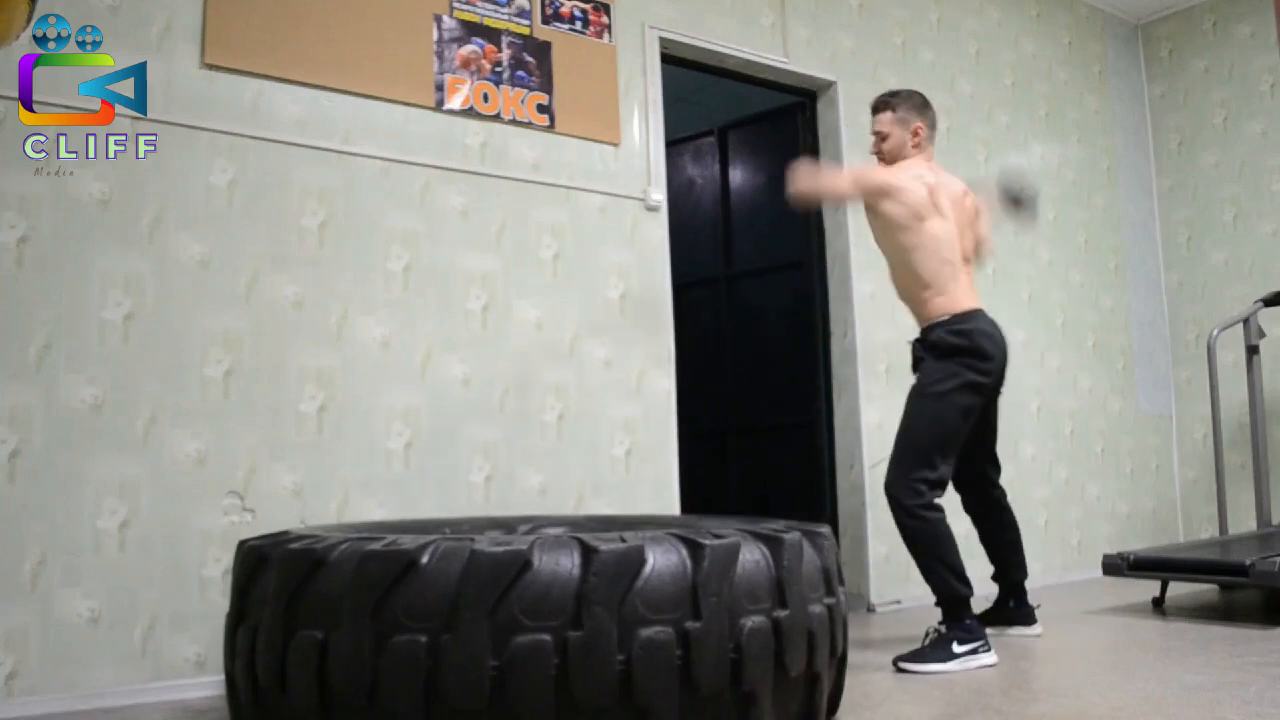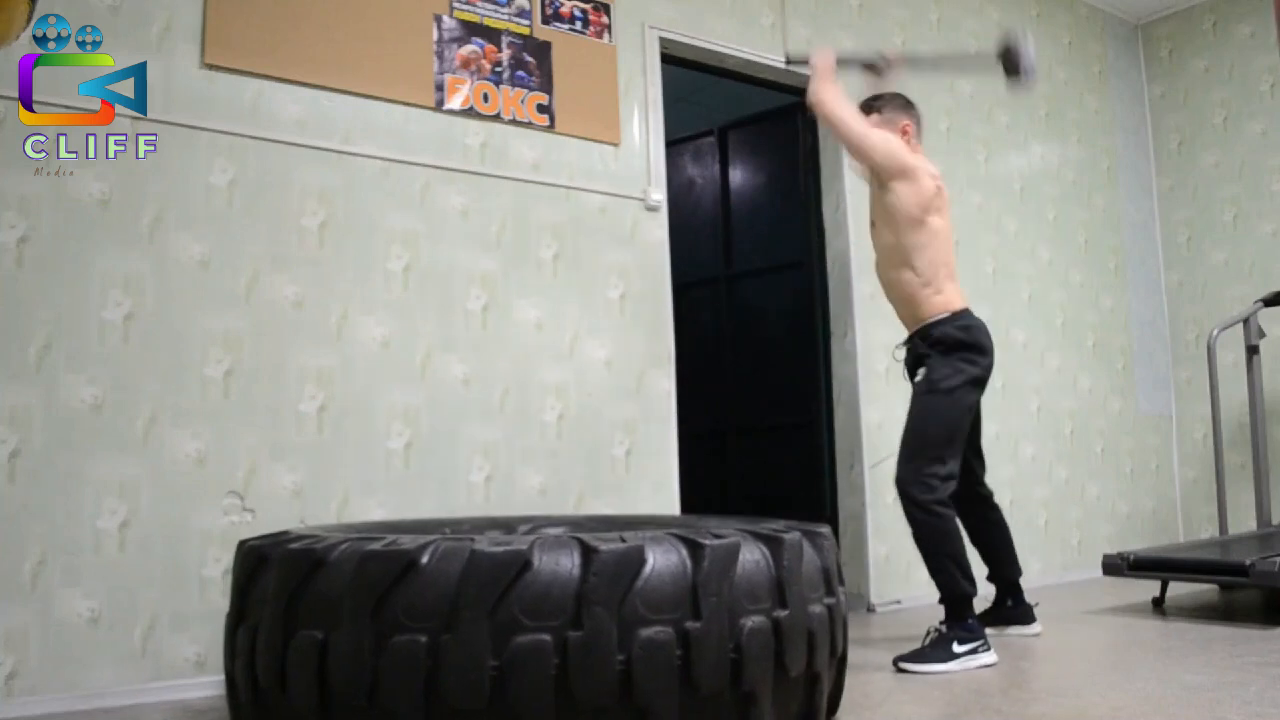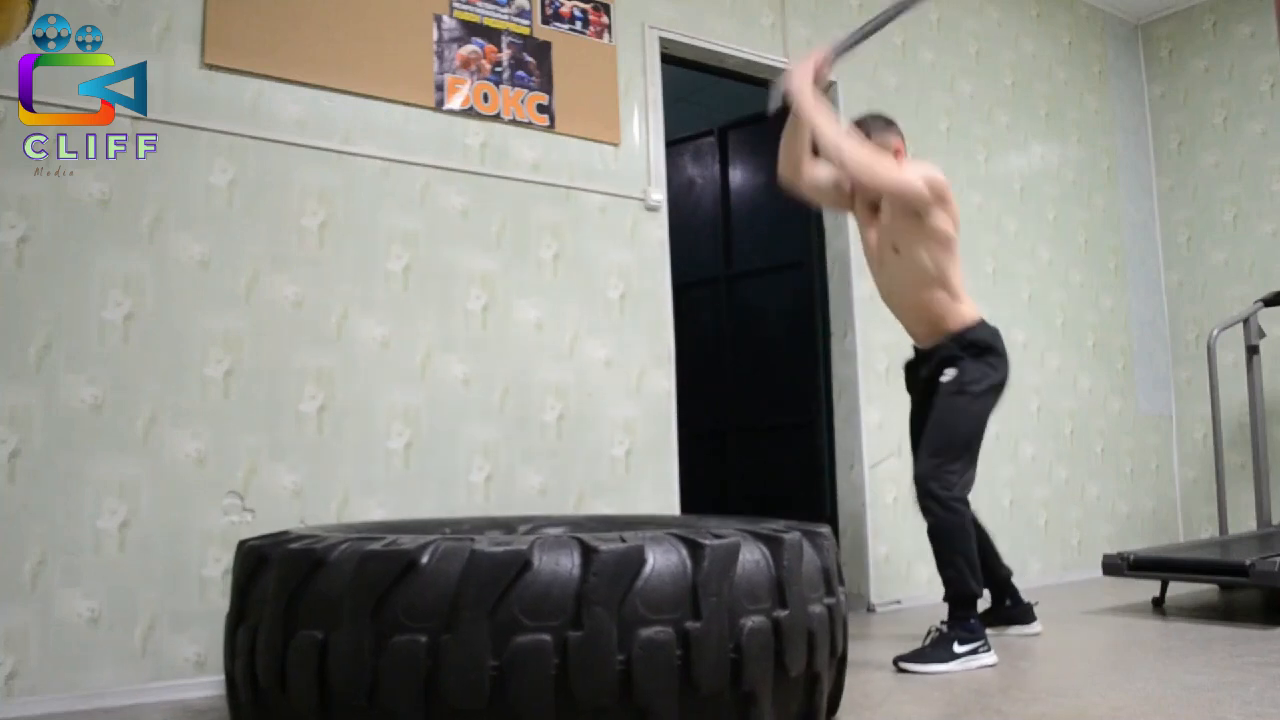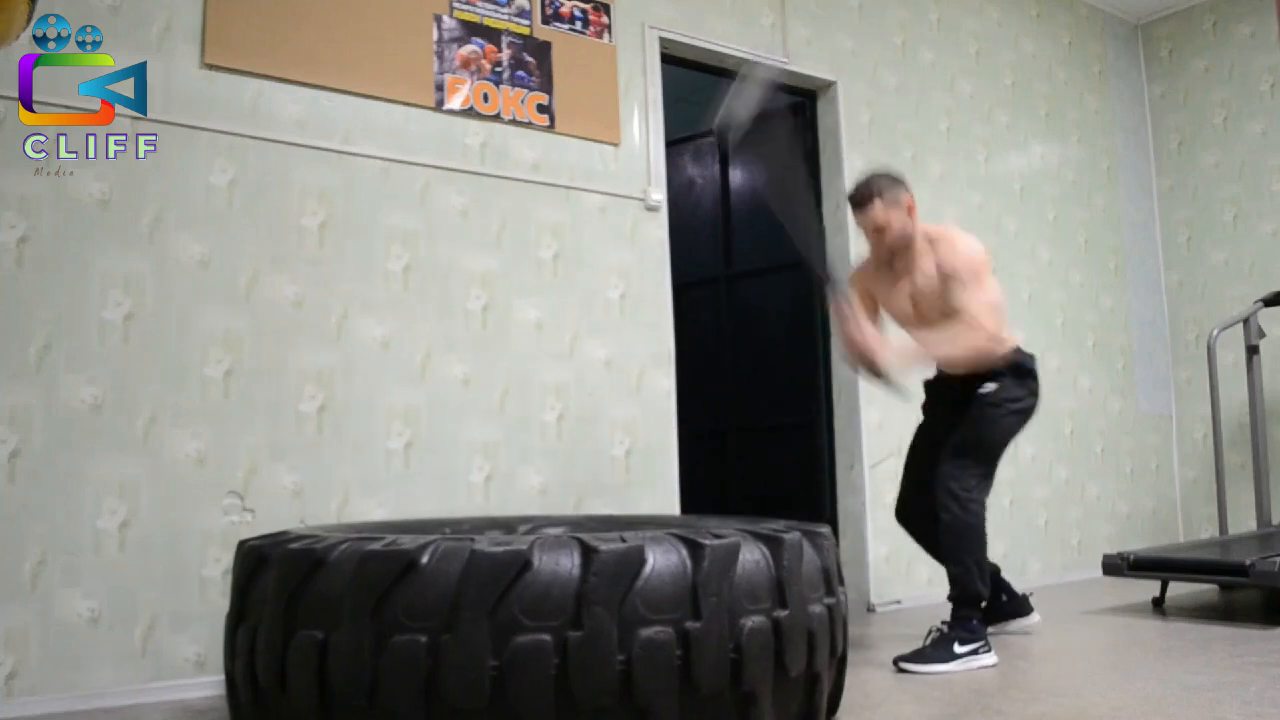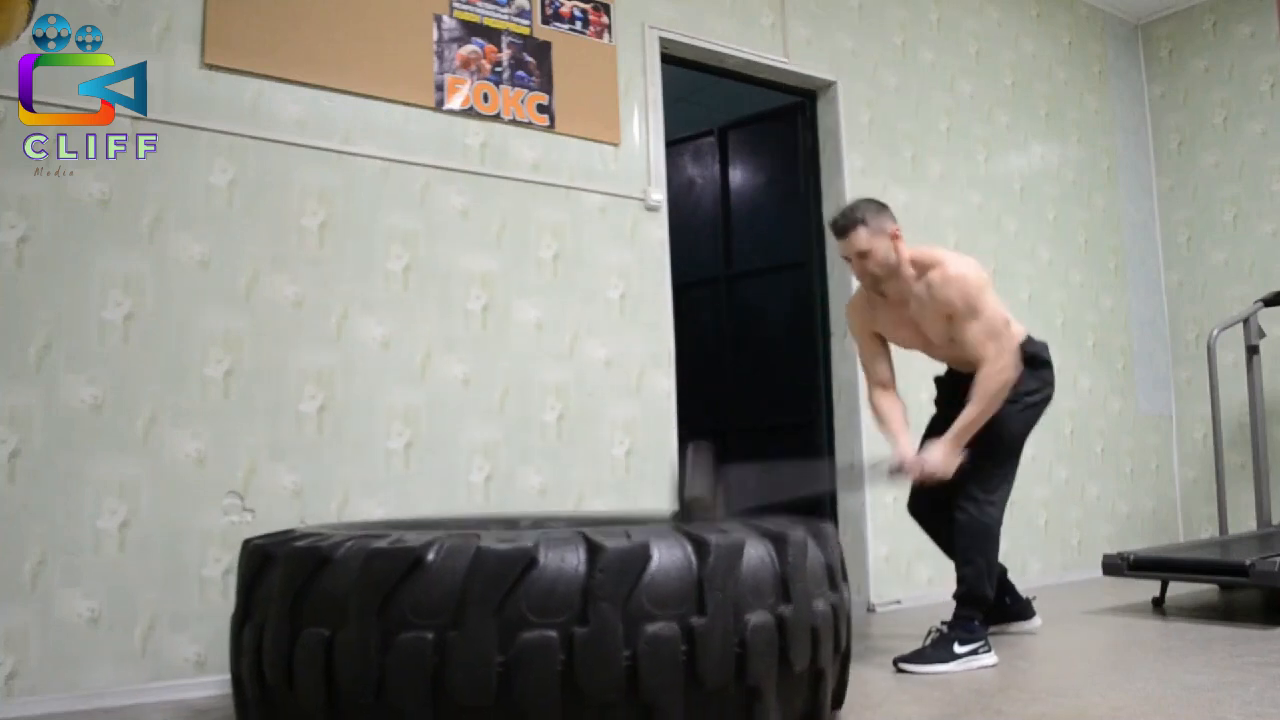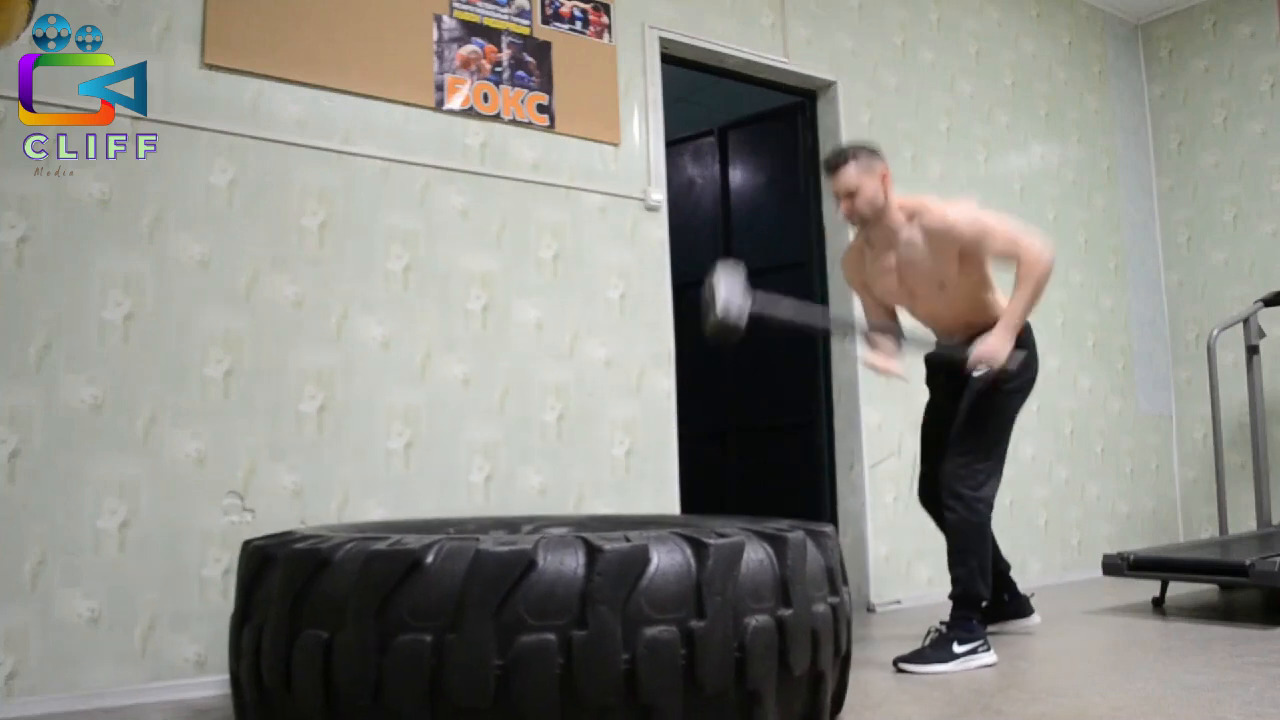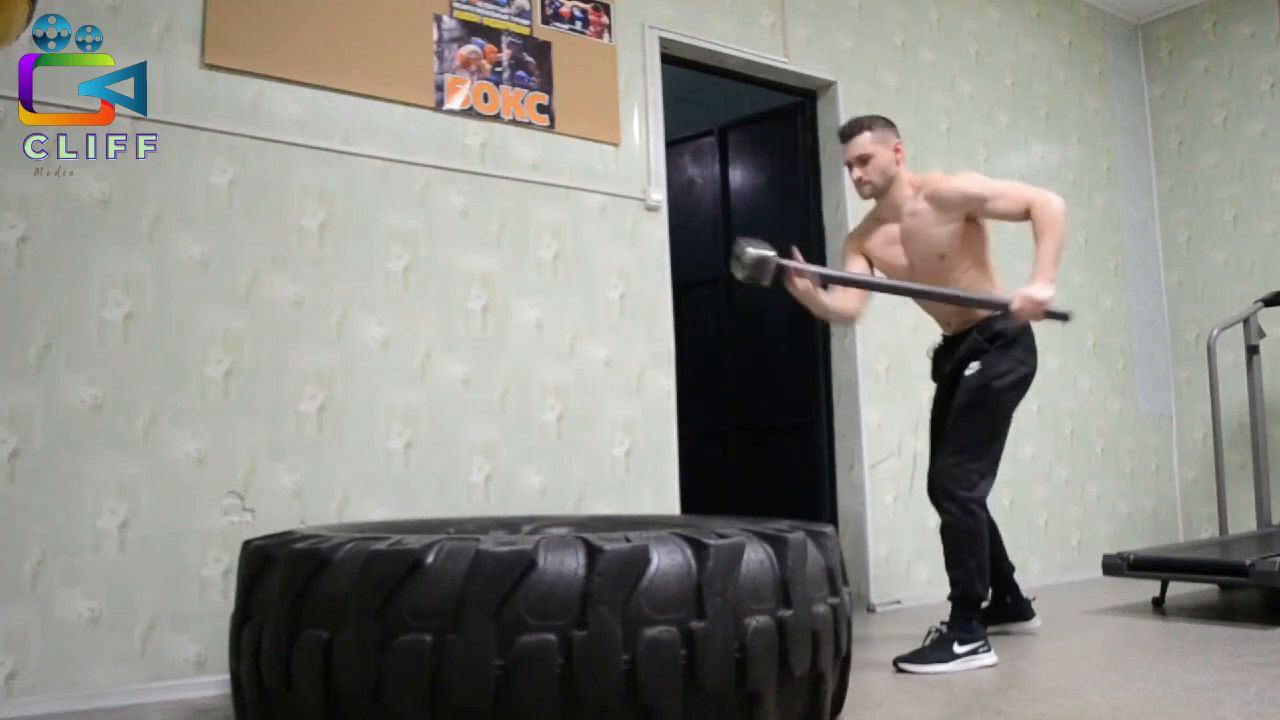
dt=0.2s
person 1, frame 1
left shoulder: (893, 182)
right shoulder: (955, 189)
left elbow: (801, 186)
left wrist: (814, 171)
left hip: (953, 347)
right hip: (977, 340)
left knee: (909, 487)
right knee: (978, 480)
left ankle: (964, 633)
right ankle: (1014, 604)
person 1, frame 2
left shoulder: (904, 163)
right shoulder: (892, 177)
left elbow: (828, 108)
right elbow: (843, 126)
left wrist: (825, 70)
right wrist: (881, 79)
left hip: (953, 346)
right hip: (936, 348)
left knee: (921, 483)
right knee: (964, 485)
left ankle: (965, 632)
right ankle: (1012, 605)
person 1, frame 3
left shoulder: (925, 184)
right shoulder: (863, 197)
left elbow: (854, 156)
right elbow: (792, 175)
left wrist: (805, 94)
right wrist: (803, 98)
left hip: (972, 356)
right hip: (932, 363)
left knee: (937, 485)
right knee: (941, 487)
left ankle: (968, 634)
right ankle: (1010, 605)
person 1, frame 4
left shoulder: (957, 252)
right shoulder: (866, 277)
left elbow: (986, 338)
right elbow: (869, 361)
left wrist: (911, 345)
right wrist: (858, 341)
left hip: (1004, 380)
right hip: (950, 385)
left knee: (957, 483)
right knee: (915, 507)
left ankle: (968, 633)
right ankle: (1004, 602)
person 1, frame 5
left shoulder: (952, 276)
right shoulder: (863, 311)
left elbow: (1002, 364)
right elbow: (880, 387)
left wrist: (951, 444)
right wrist: (901, 448)
left hip: (1019, 376)
right hip: (962, 381)
left knee: (977, 487)
right knee: (928, 500)
left ankle: (969, 633)
right ankle: (1008, 603)
person 1, frame 6
left shoulder: (944, 221)
right shoulder: (857, 262)
left elbow: (1036, 256)
right elbow: (883, 330)
left wrist: (1005, 333)
right wrist: (882, 354)
left hip: (1000, 353)
right hip: (951, 357)
left knee: (962, 482)
right knee: (936, 490)
left ankle: (968, 633)
right ankle: (1006, 599)
person 1, frame 7
left shoulder: (947, 192)
right shoulder: (862, 240)
left elbow: (1047, 202)
right elbow: (849, 307)
left wrist: (1040, 281)
right wrist: (814, 294)
left hip: (1001, 344)
right hip: (957, 352)
left knee: (955, 481)
right knee: (951, 484)
left ankle: (967, 634)
right ankle: (1008, 601)
